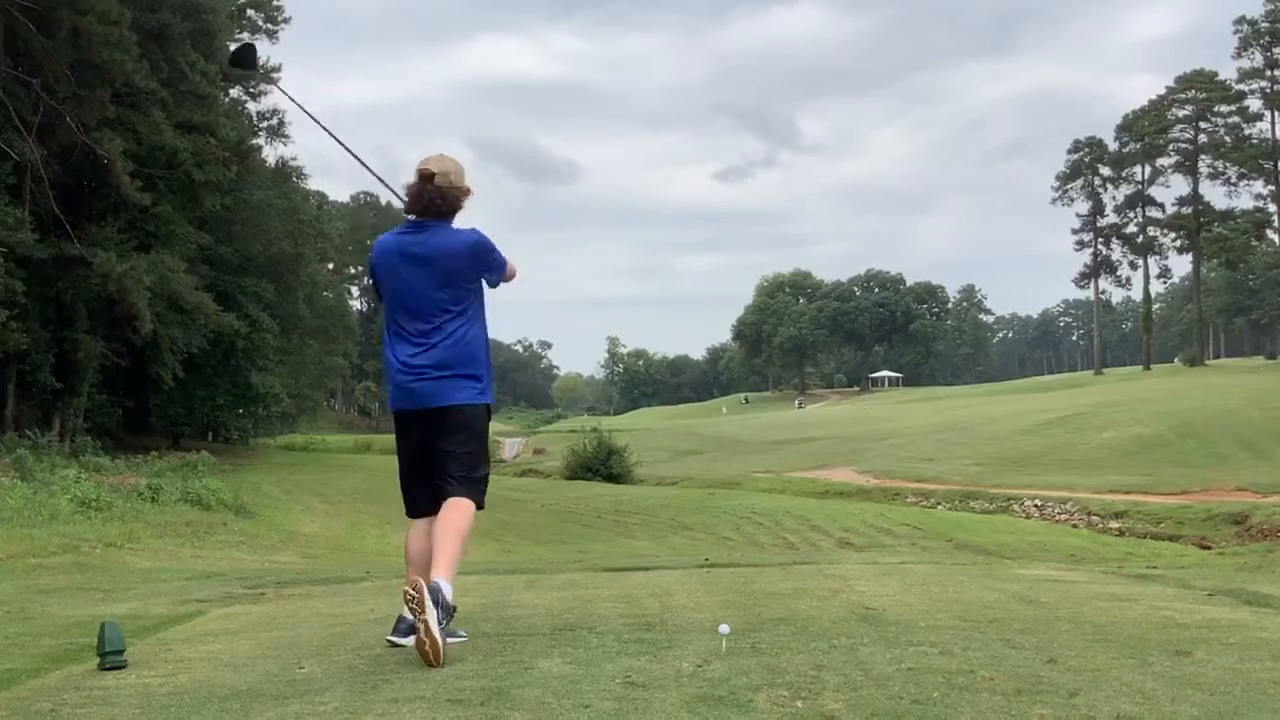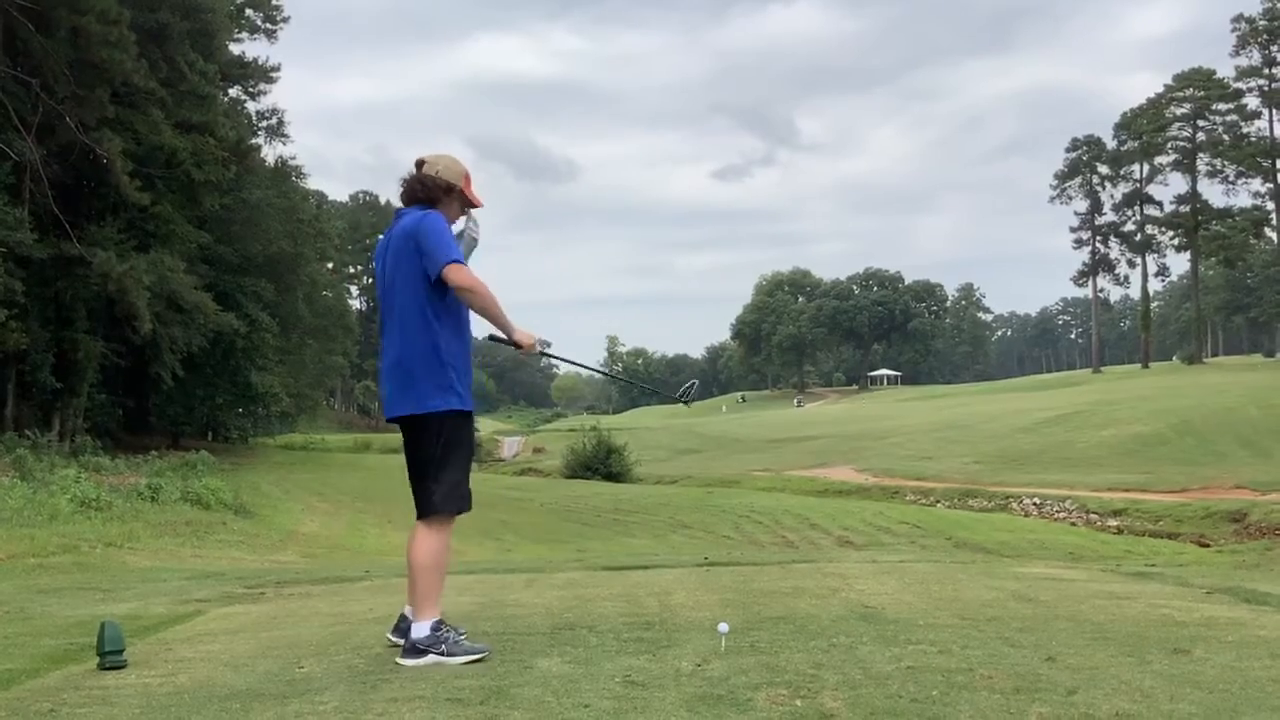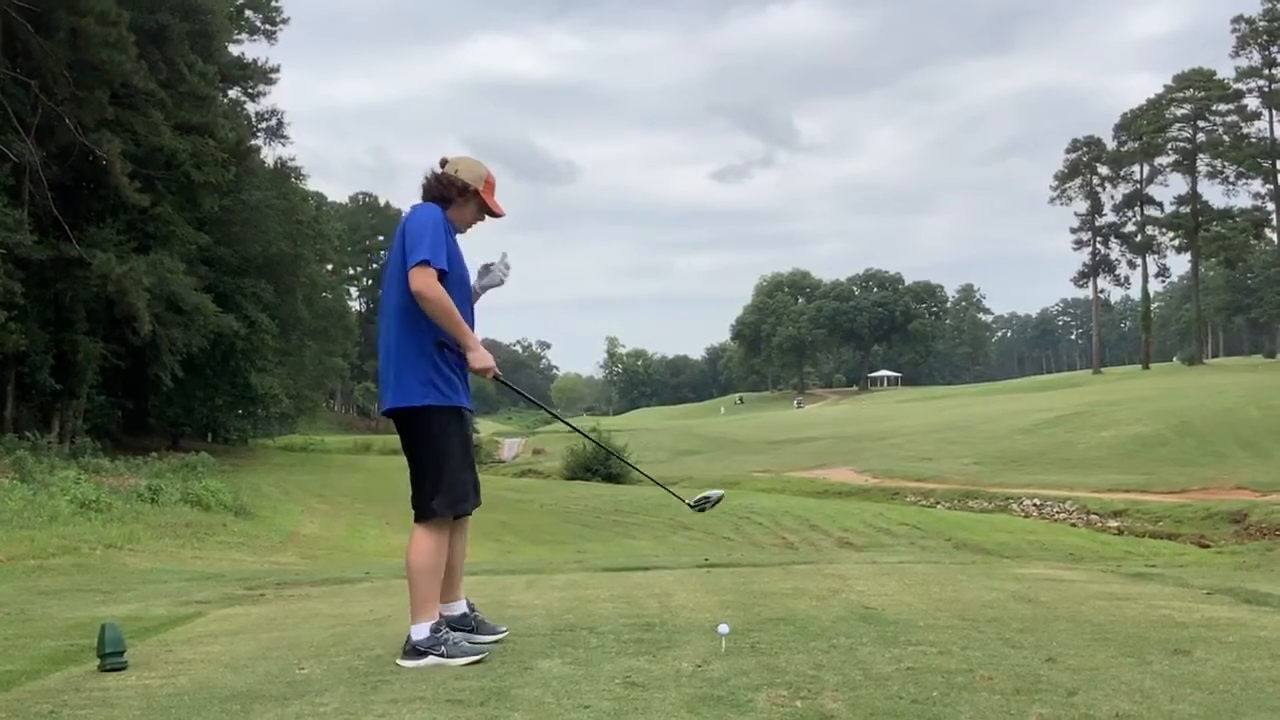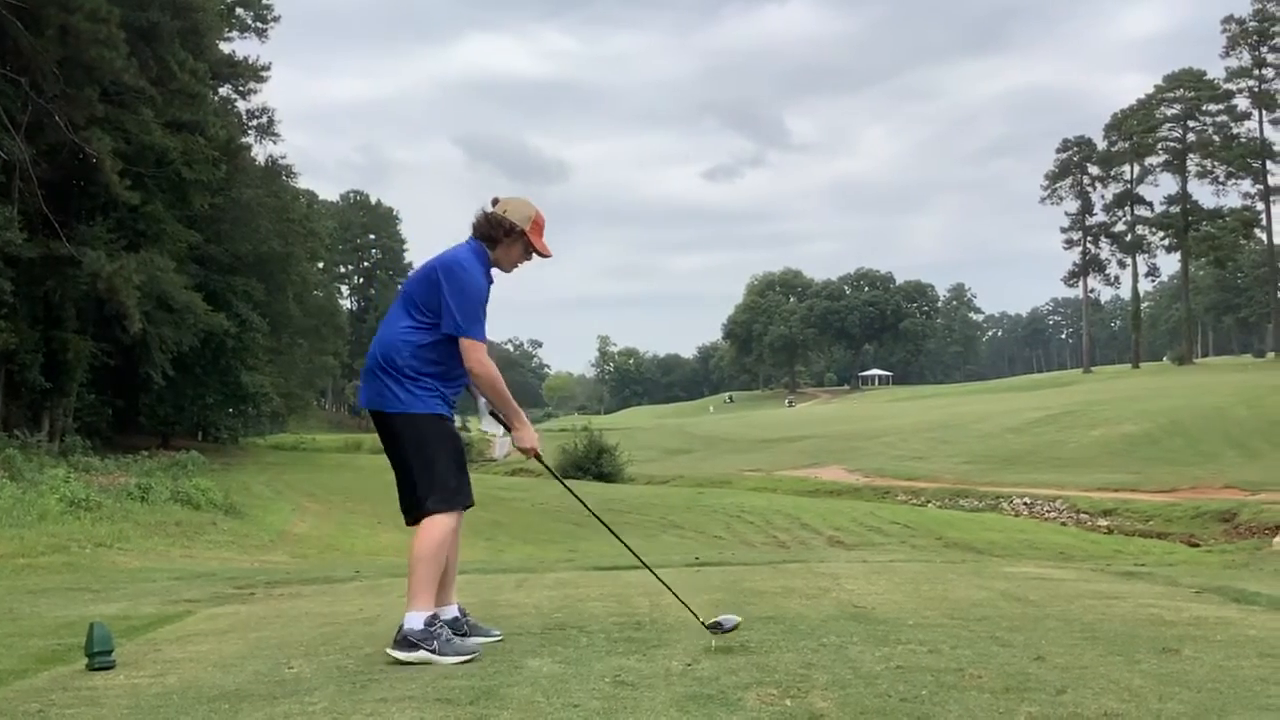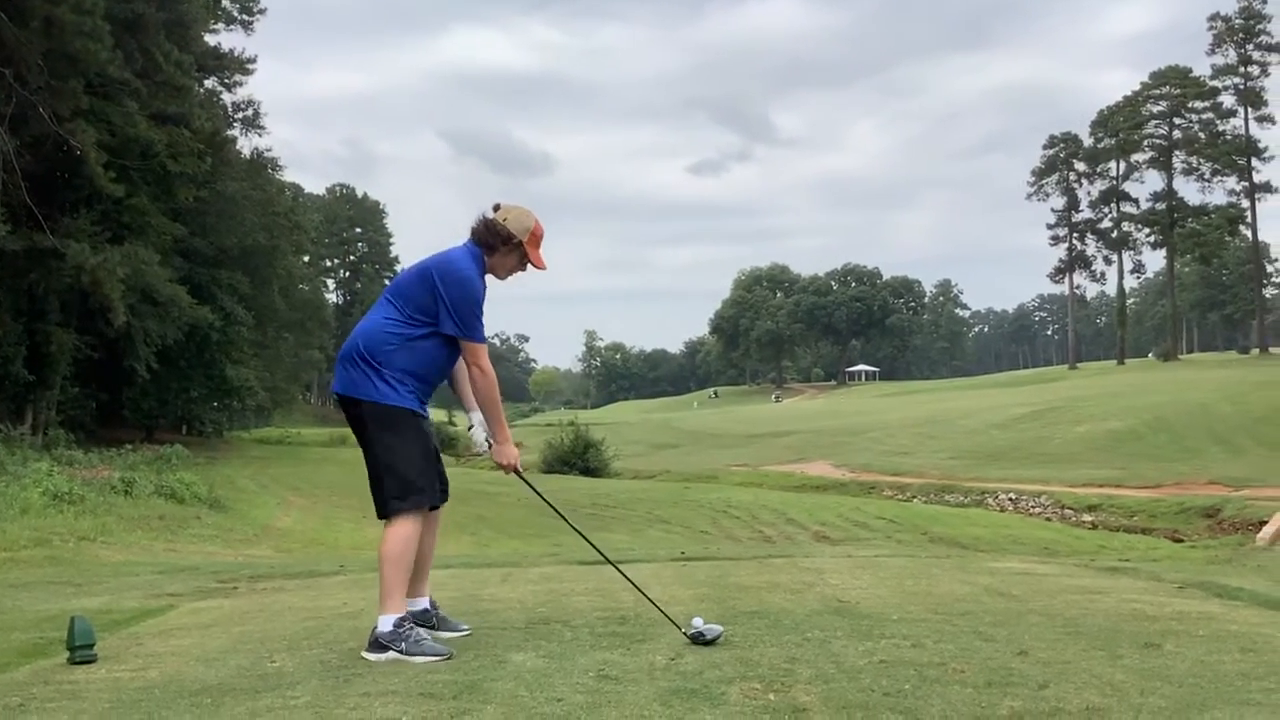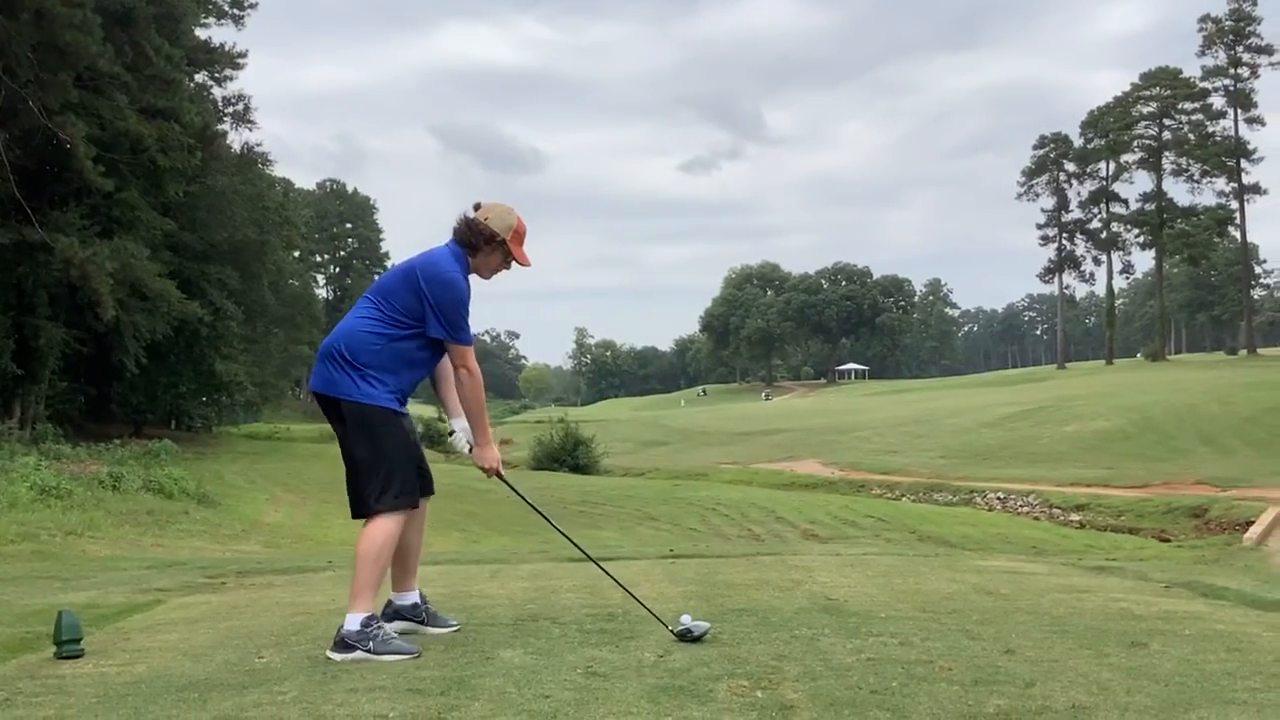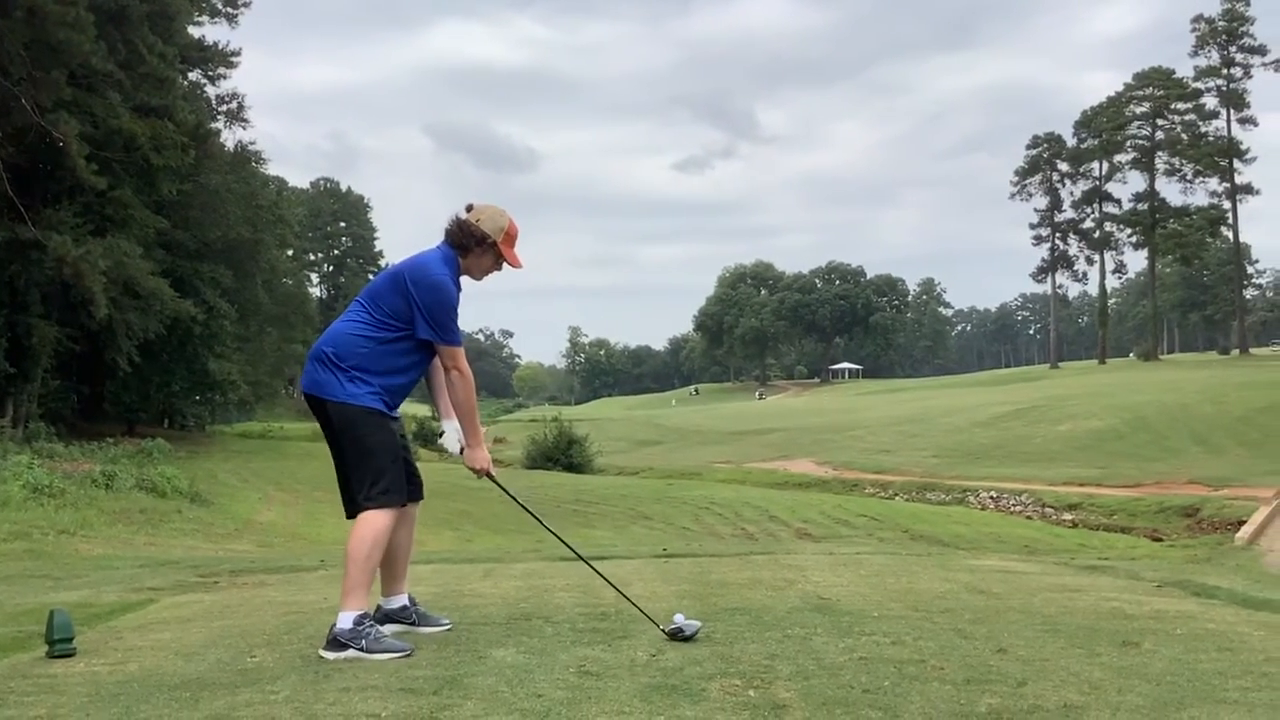
dt=0.5s
person 1, frame 1
left shoulder: (384, 249)
right shoulder: (469, 245)
right elbow: (507, 273)
left hip: (408, 394)
right hip: (461, 390)
left knee: (423, 506)
right knee: (461, 493)
left ankle: (414, 615)
right ankle: (438, 589)
person 1, frame 2
left shoulder: (394, 237)
right shoulder: (425, 223)
right elbow: (460, 282)
left wrist: (466, 254)
right wrist: (511, 329)
left hip: (417, 386)
right hip: (434, 387)
left knee: (434, 507)
right knee: (439, 508)
left ankle: (414, 616)
right ankle: (424, 634)
person 1, frame 3
left shoulder: (432, 228)
right shoulder: (426, 217)
right elbow: (423, 286)
left wrist: (480, 286)
right wrist: (472, 348)
left hip: (439, 387)
right hip: (427, 388)
left knee: (457, 505)
right knee: (437, 511)
left ankle: (453, 610)
right ankle: (423, 636)
person 1, frame 4
left shoulder: (469, 266)
right shoulder: (463, 270)
left elbow: (465, 355)
right elbow: (476, 362)
left wrist: (490, 403)
right wrist: (519, 423)
left hip: (415, 393)
right hip: (405, 392)
left knee: (448, 503)
right knee: (441, 504)
left ankle: (446, 614)
right ankle: (416, 626)
person 1, frame 5
left shoulder: (460, 268)
right shoulder: (461, 273)
left elbow: (456, 358)
right elbow: (479, 366)
left wrist: (476, 418)
right wrist: (502, 438)
left hip: (389, 386)
right hip: (378, 383)
left knee: (429, 499)
right knee: (409, 502)
left ankle: (416, 608)
right ankle: (389, 629)
person 1, frame 6
left shoulder: (443, 268)
right shoulder: (446, 275)
left elbow: (442, 357)
right elbow: (466, 368)
left wrist: (458, 422)
right wrist: (484, 442)
left hip: (364, 383)
right hip: (357, 383)
left knee: (415, 492)
right knee: (391, 501)
left ankle: (405, 602)
right ankle: (356, 628)
person 1, frame 7
left shoulder: (434, 271)
right shoulder: (434, 278)
left elbow: (436, 360)
right elbow: (457, 369)
left wrist: (451, 425)
right wrist: (475, 443)
left hip: (359, 387)
right hip: (346, 384)
left knee: (405, 494)
right knee: (382, 500)
left ankle: (395, 605)
right ankle: (349, 626)
